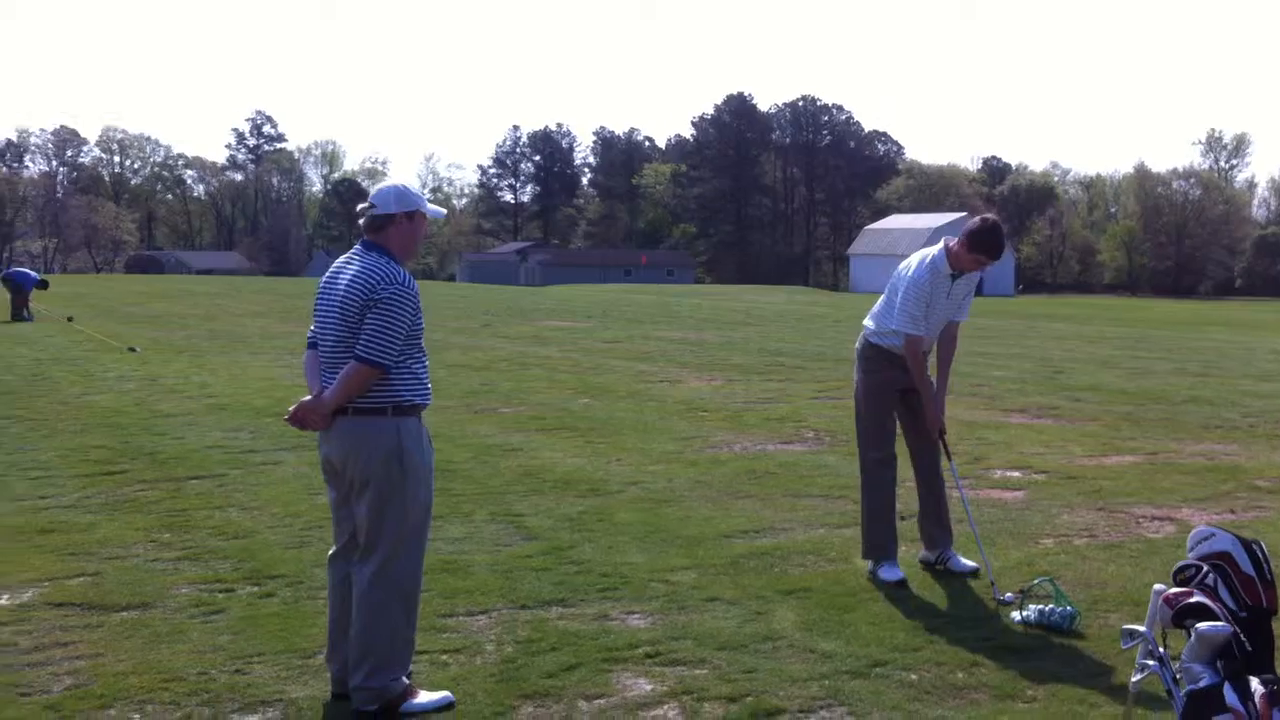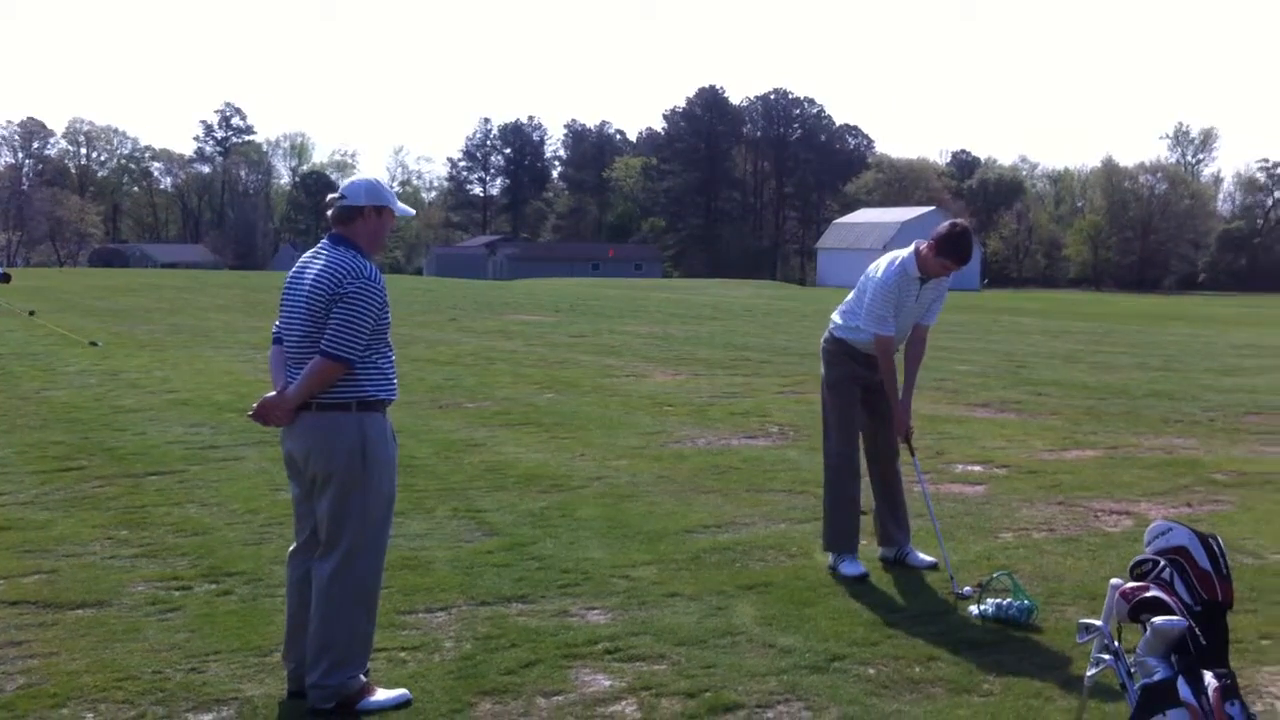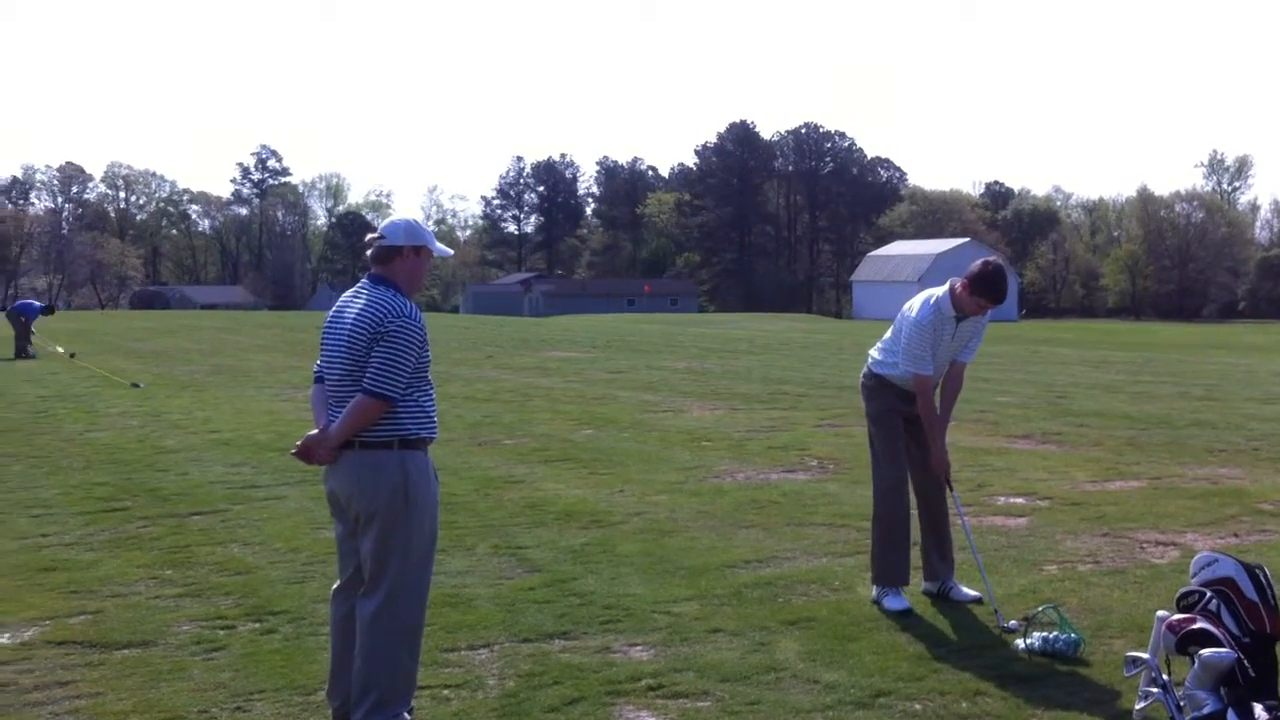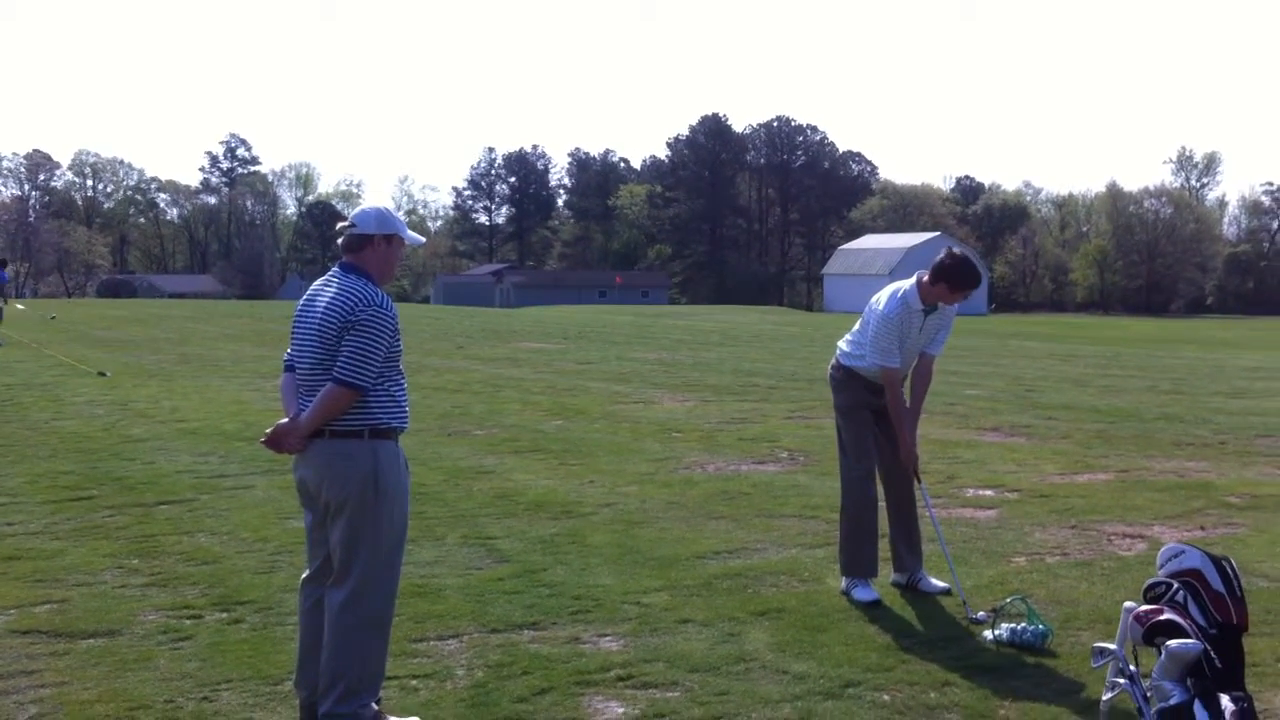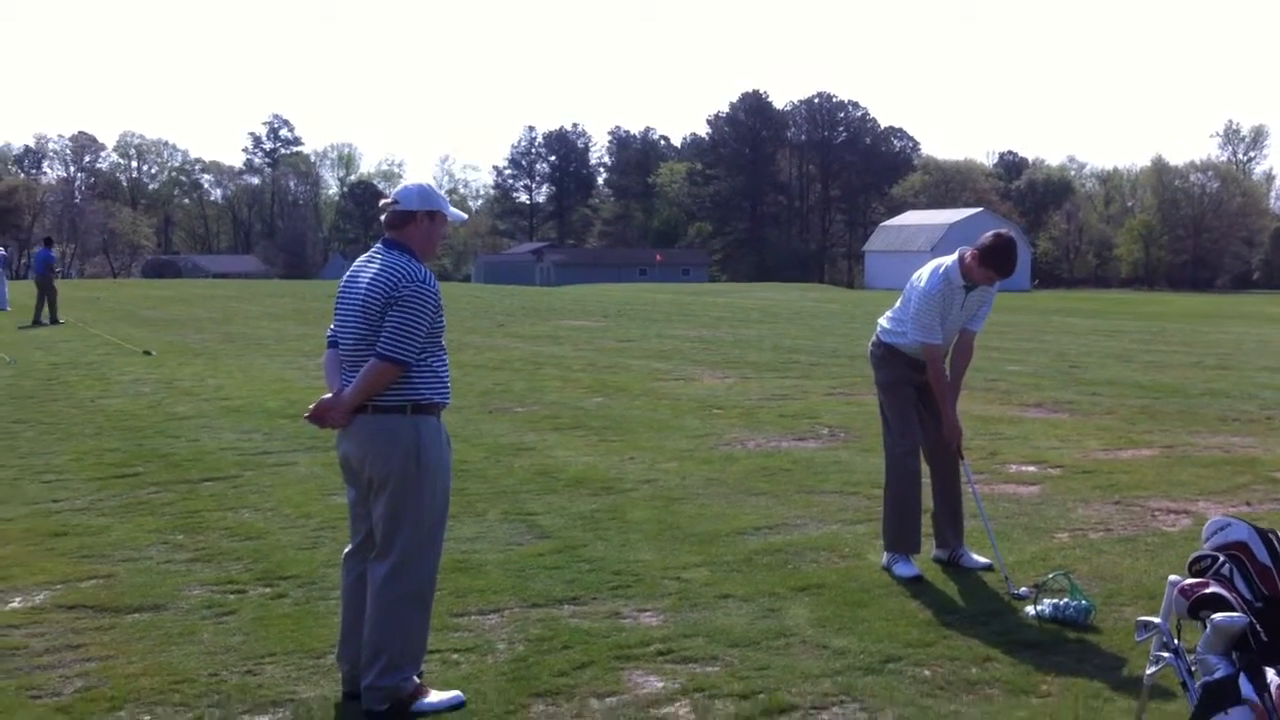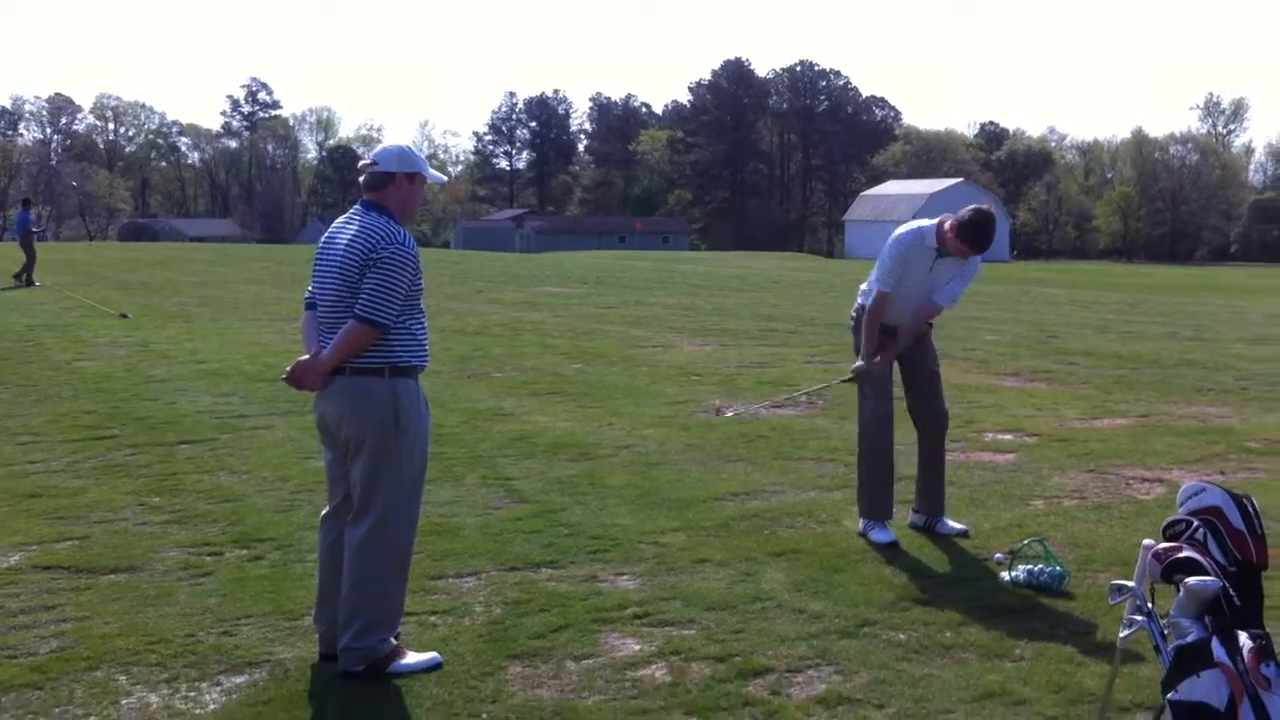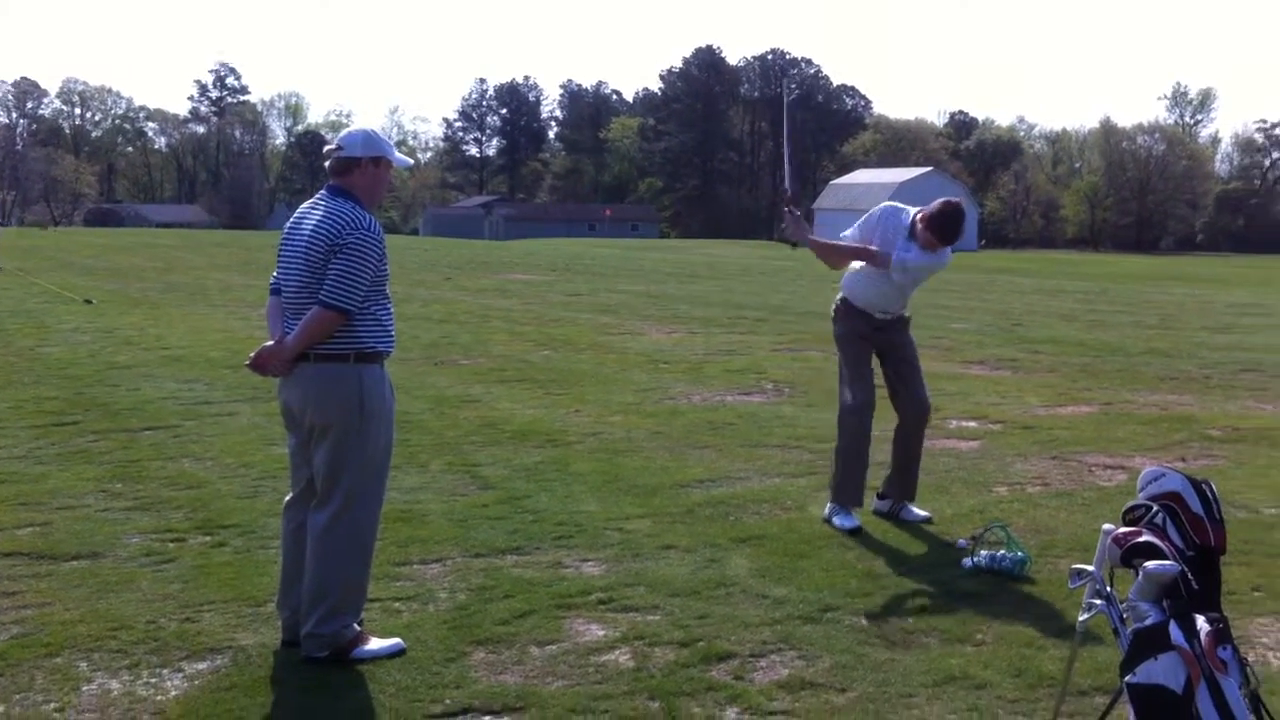
dt=0.5s
person 1, frame 1
left shoulder: (337, 271)
right shoulder: (395, 281)
left elbow: (315, 347)
right elbow: (369, 364)
left wrist: (318, 402)
right wrist: (322, 408)
left hip: (342, 433)
right hip: (387, 434)
left knee: (350, 554)
right knee: (389, 561)
left ankle: (348, 673)
right ankle: (379, 687)
person 1, frame 2
left shoulder: (304, 265)
right shoulder: (361, 276)
left elbow: (282, 341)
right elbow: (334, 359)
left wrist: (283, 398)
right wrist: (287, 401)
left hip: (305, 428)
right hip: (350, 429)
left knee: (311, 550)
right knee: (349, 558)
left ankle: (304, 671)
person 1, frame 3
left shoulder: (343, 306)
right shoulder: (401, 314)
left elbow: (323, 381)
right elbow: (377, 397)
left wrist: (324, 434)
right wrist: (330, 442)
left hip: (347, 467)
right hip: (393, 467)
left knee: (353, 589)
right knee: (393, 596)
person 1, frame 4
left shoulder: (314, 293)
right shoulder: (373, 304)
left elbow: (292, 370)
right elbow: (347, 386)
left wrist: (295, 423)
right wrist: (299, 430)
left hip: (317, 457)
right hip: (363, 456)
left knee: (322, 579)
right knee: (362, 587)
person 1, frame 5
left shoulder: (358, 270)
right shoulder: (416, 280)
left elbow: (336, 345)
right elbow: (390, 362)
left wrist: (338, 400)
right wrist: (343, 406)
left hip: (360, 432)
right hip: (406, 432)
left knee: (365, 553)
right knee: (404, 562)
left ankle: (358, 672)
person 1, frame 6
left shoulder: (336, 231)
right shoulder: (395, 241)
left elbow: (313, 308)
right elbow: (368, 324)
left wrist: (316, 363)
right wrist: (320, 367)
left hip: (337, 393)
right hip: (383, 394)
left knee: (343, 515)
right knee: (381, 523)
left ankle: (335, 634)
right ankle: (367, 648)
person 1, frame 7
left shoulder: (302, 216)
right shoulder: (361, 227)
left elbow: (278, 293)
right elbow: (333, 310)
left wrist: (281, 349)
right wrist: (283, 352)
left hip: (301, 379)
right hip: (349, 380)
left knee: (307, 501)
right knee: (346, 508)
left ankle: (298, 620)
right ankle: (330, 633)
person 2, frame 1
left shoulder: (969, 275)
right shoulder: (918, 273)
left elbow: (948, 335)
right elbow: (912, 347)
left wrist: (940, 396)
right wrist: (929, 406)
left hip: (912, 359)
right hip: (880, 357)
left knee: (928, 453)
right knee: (879, 457)
left ankle: (938, 547)
right ankle: (881, 557)
person 2, frame 2
left shoulder: (940, 279)
right shoulder: (887, 275)
left elbow: (917, 339)
right elbow: (885, 349)
left wrist: (907, 400)
right wrist: (896, 409)
left hip: (878, 358)
right hip: (844, 353)
left knee: (885, 451)
right knee: (843, 451)
left ankle: (894, 542)
right ankle: (841, 550)
person 2, frame 3
left shoulder: (978, 316)
right shoulder: (923, 315)
left elbow: (954, 376)
right elbow: (924, 390)
left wrist: (940, 438)
right wrist: (936, 447)
left hip: (919, 392)
right hip: (885, 388)
left knee: (933, 485)
right knee: (892, 484)
left ankle: (939, 577)
right ankle: (886, 584)
person 2, frame 4
left shoulder: (946, 309)
right shoulder: (890, 308)
left elbow: (923, 369)
right elbow: (892, 382)
left wrist: (912, 430)
right wrist: (904, 440)
left hip: (887, 384)
right hip: (853, 381)
left knee: (900, 476)
right knee: (860, 476)
left ankle: (907, 568)
right ankle: (854, 575)
person 2, frame 5
left shoulder: (987, 286)
right shoulder: (932, 284)
left elbow: (964, 345)
right elbow: (934, 359)
left wrist: (951, 406)
right wrist: (948, 416)
left hip: (929, 360)
right hip: (894, 357)
left knee: (945, 451)
right knee: (905, 451)
left ankle: (949, 545)
right ankle: (897, 551)
person 2, frame 6
left shoulder: (969, 265)
right shoulder: (908, 238)
left elbow: (924, 316)
right elbow: (879, 300)
left wrist: (885, 360)
right wrist: (866, 357)
left hip: (916, 329)
right hip: (874, 324)
left knee: (934, 419)
right knee: (877, 419)
left ankle: (927, 510)
right ankle: (872, 517)
person 2, frame 7
left shoulder: (938, 257)
right shoulder: (888, 214)
left elbow: (867, 255)
right elbow: (836, 260)
left wrist: (807, 238)
right wrist: (808, 236)
left hip: (893, 323)
right hip: (853, 316)
left knee: (917, 409)
right knee: (857, 406)
left ankle: (893, 497)
right ankle: (841, 503)
